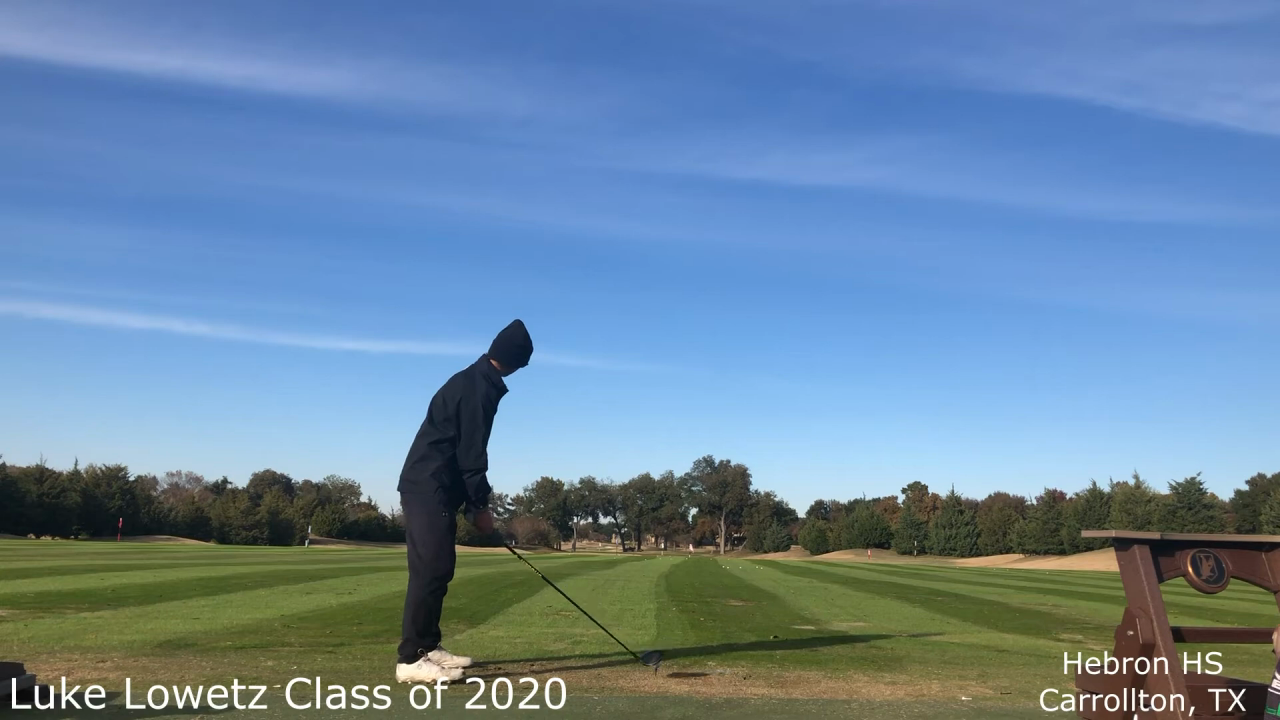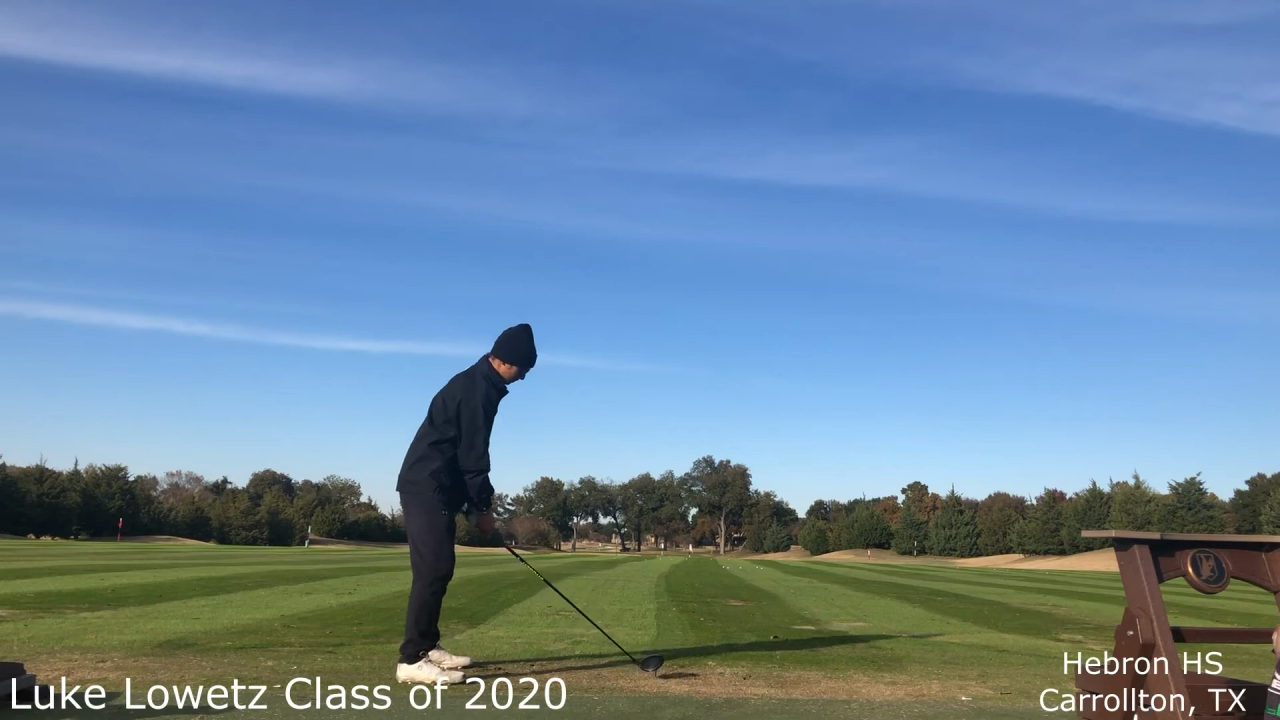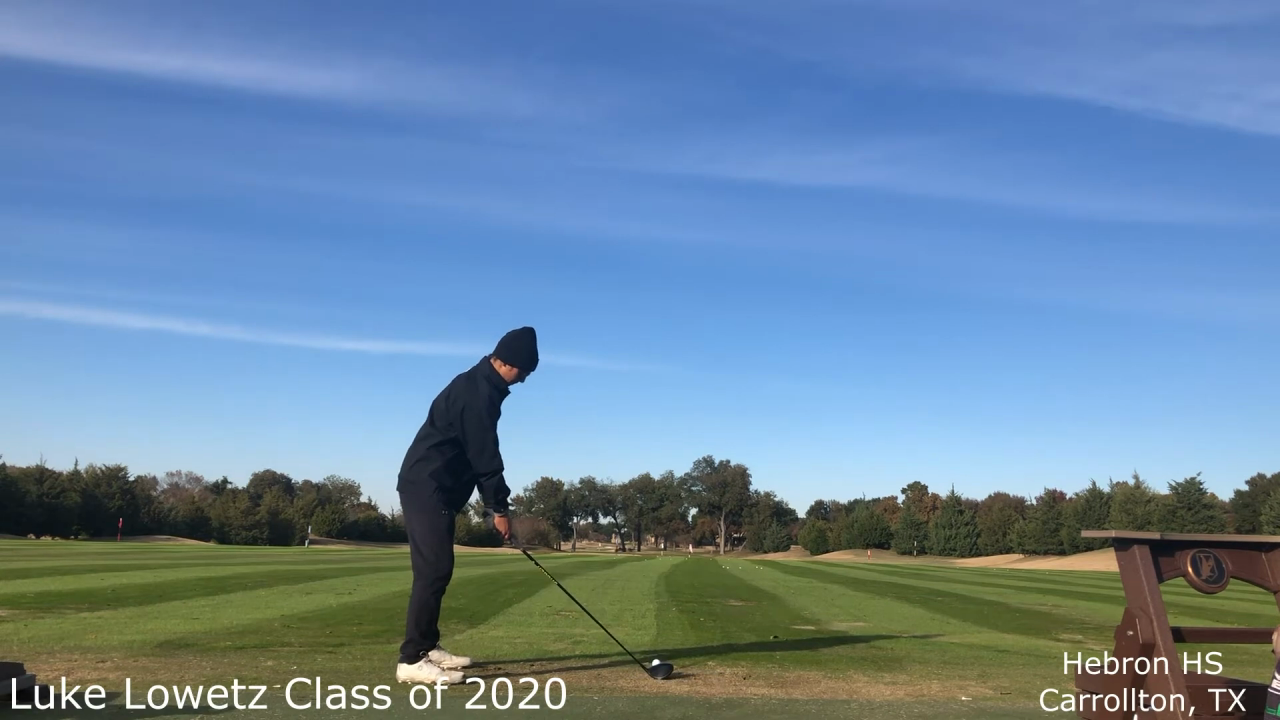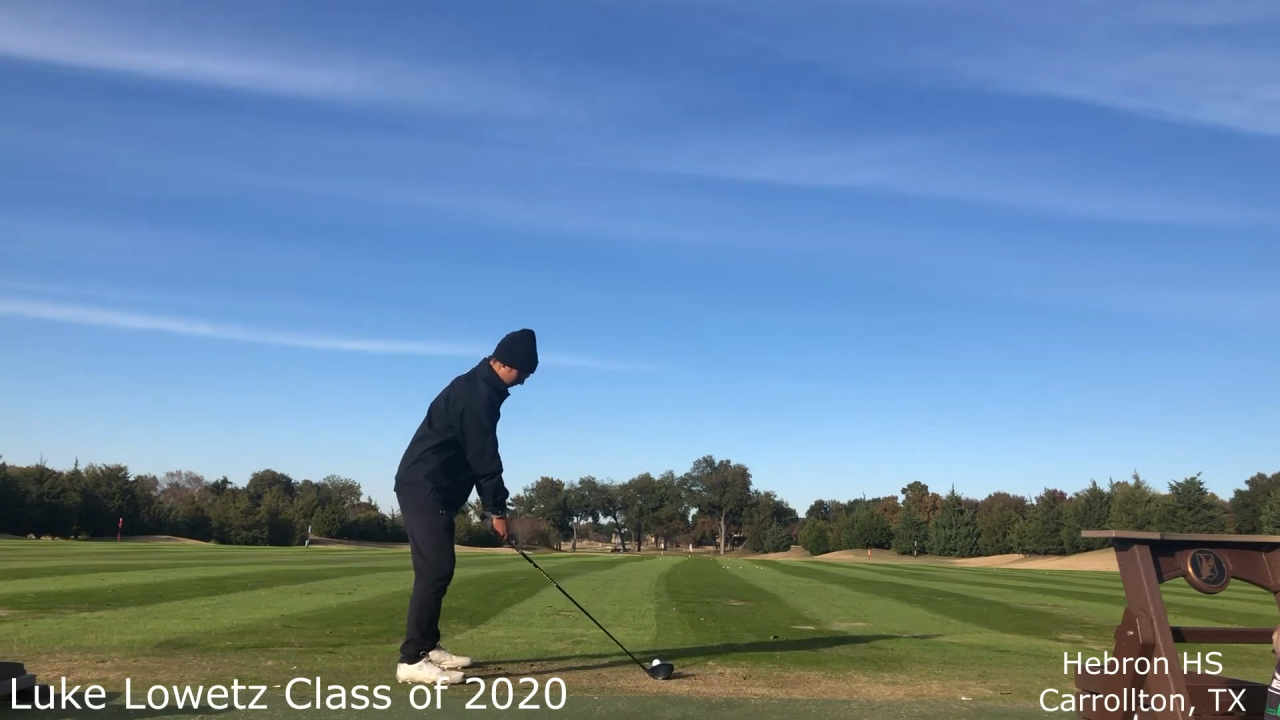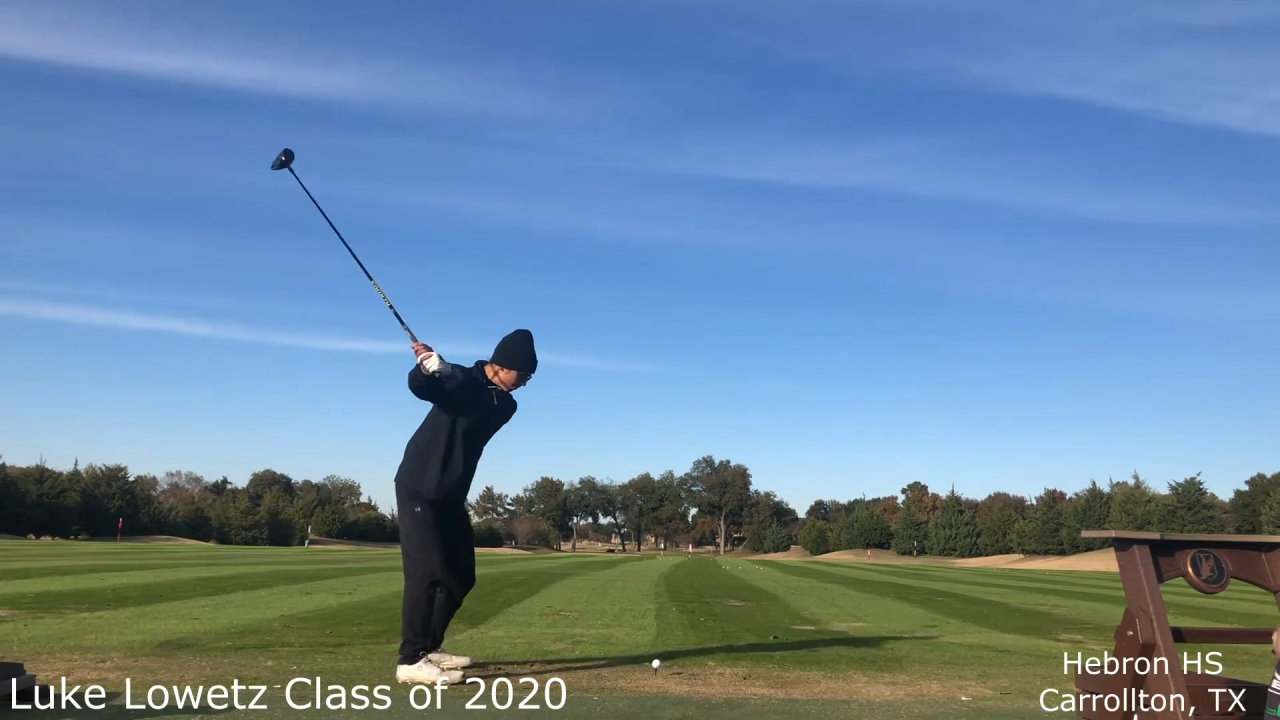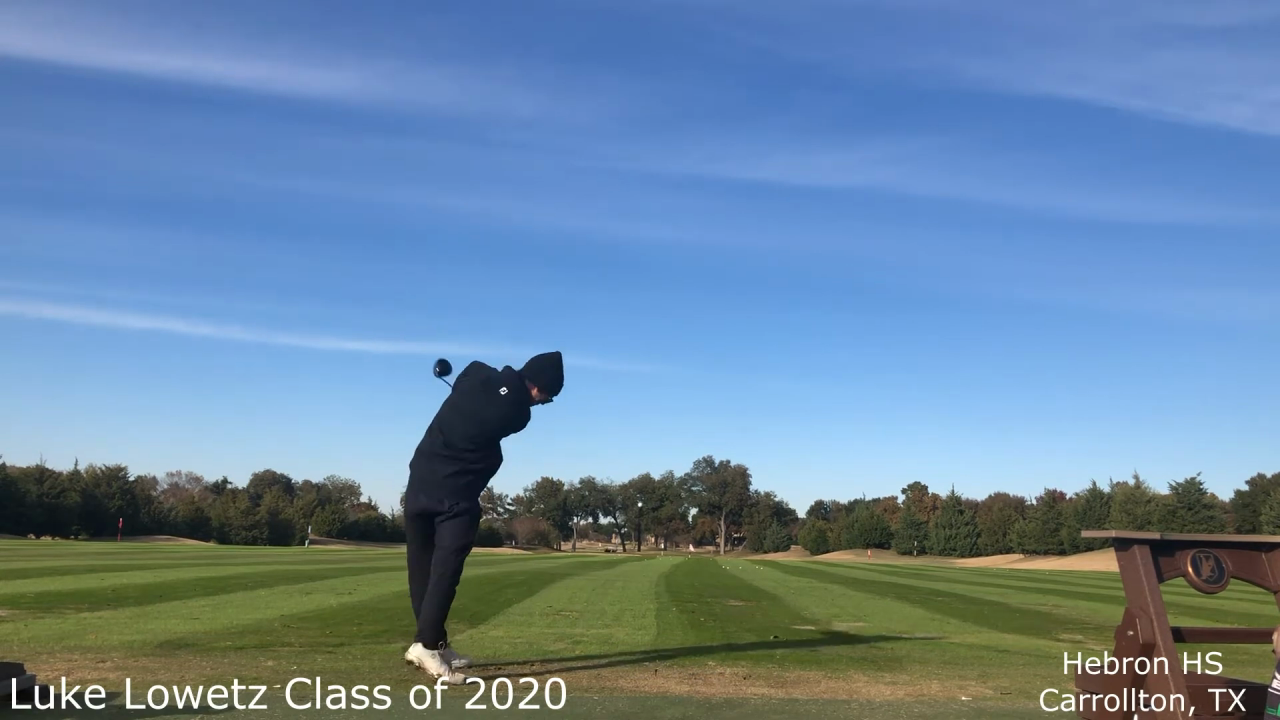
dt=0.7s
person 1, frame 1
left shoulder: (474, 383)
right shoulder: (478, 390)
right elbow: (470, 454)
left wrist: (475, 501)
right wrist: (480, 504)
left hip: (431, 487)
right hip: (430, 489)
left knee: (438, 569)
right knee: (430, 570)
left ankle: (428, 647)
right ankle: (410, 658)
person 1, frame 2
left shoulder: (476, 384)
right shoulder: (477, 390)
right elbow: (472, 456)
left wrist: (477, 503)
right wrist: (482, 507)
left hip: (431, 487)
right hip: (429, 489)
left knee: (438, 569)
right knee: (433, 570)
left ankle: (427, 647)
right ankle: (412, 659)
person 1, frame 3
left shoulder: (478, 386)
right shoulder: (478, 393)
left elbow: (476, 455)
right elbow: (484, 457)
left wrist: (492, 503)
right wrist: (499, 507)
left hip: (431, 487)
right hip: (429, 489)
left knee: (437, 569)
right knee: (433, 570)
left ankle: (427, 647)
right ankle: (412, 659)
person 1, frame 4
left shoulder: (478, 388)
right shoulder: (478, 395)
left elbow: (478, 457)
right elbow: (484, 459)
left wrist: (490, 506)
right wrist: (497, 510)
left hip: (431, 488)
right hip: (425, 488)
left knee: (439, 569)
right knee: (435, 569)
left ankle: (428, 646)
right ankle: (412, 659)
person 1, frame 5
left shoulder: (504, 404)
right shoulder: (455, 375)
left elbow: (471, 396)
right elbow: (420, 384)
left wrist: (440, 367)
right wrist: (426, 365)
left hip: (451, 496)
right hip: (418, 488)
left knee: (460, 576)
right knee: (425, 570)
left ankle: (430, 647)
right ankle: (411, 660)
person 1, frame 6
left shoulder: (480, 376)
right shoulder: (519, 414)
left hip: (421, 484)
right hip: (457, 495)
left knee: (423, 571)
right knee: (445, 569)
left ankle: (433, 644)
right ankle: (426, 645)
